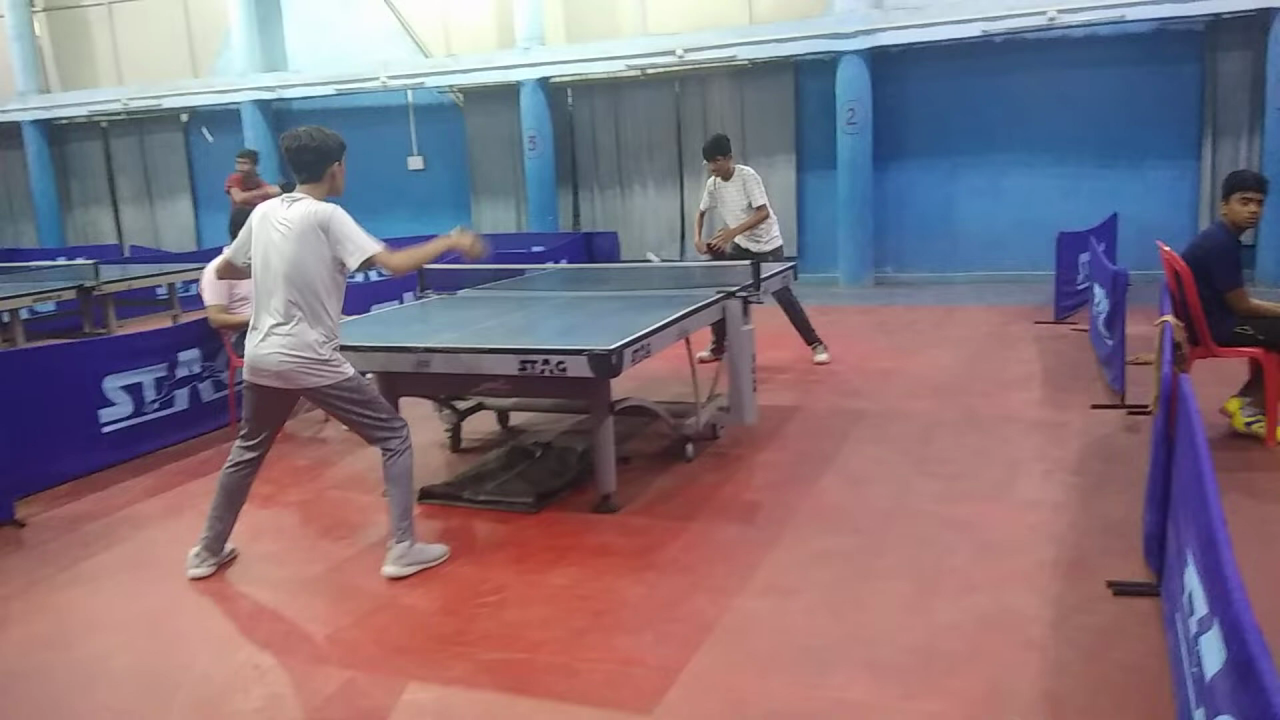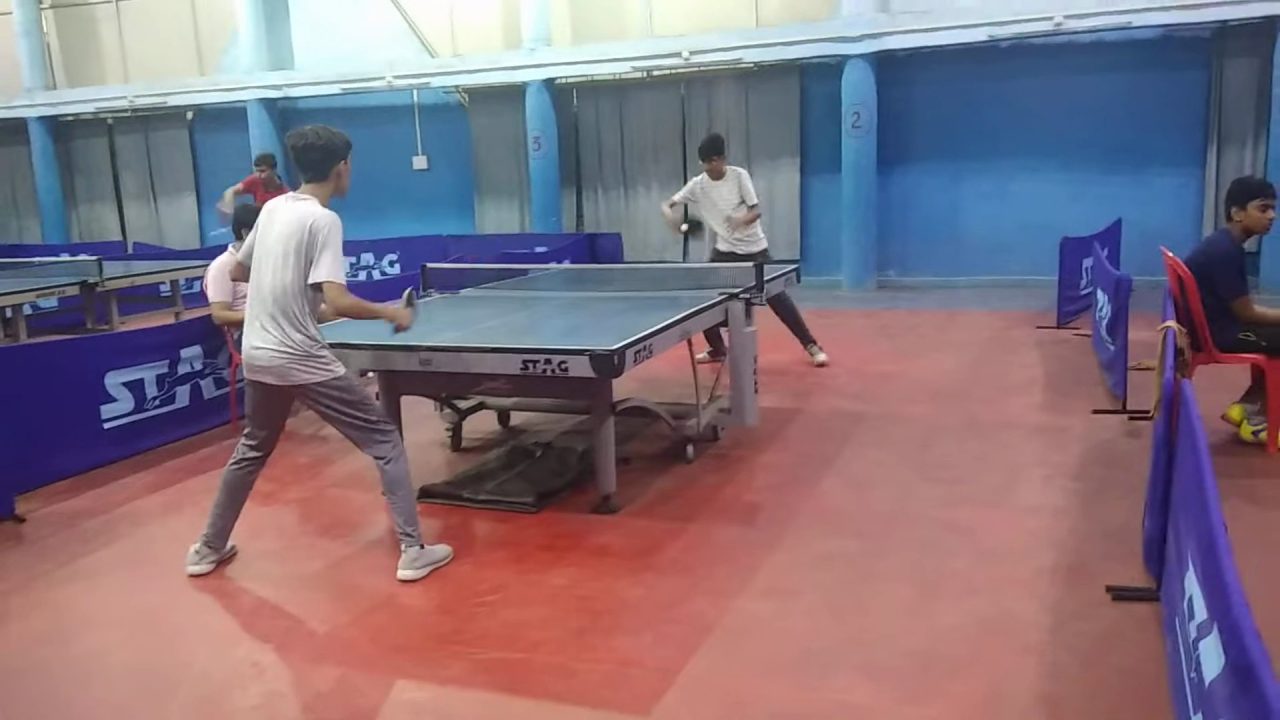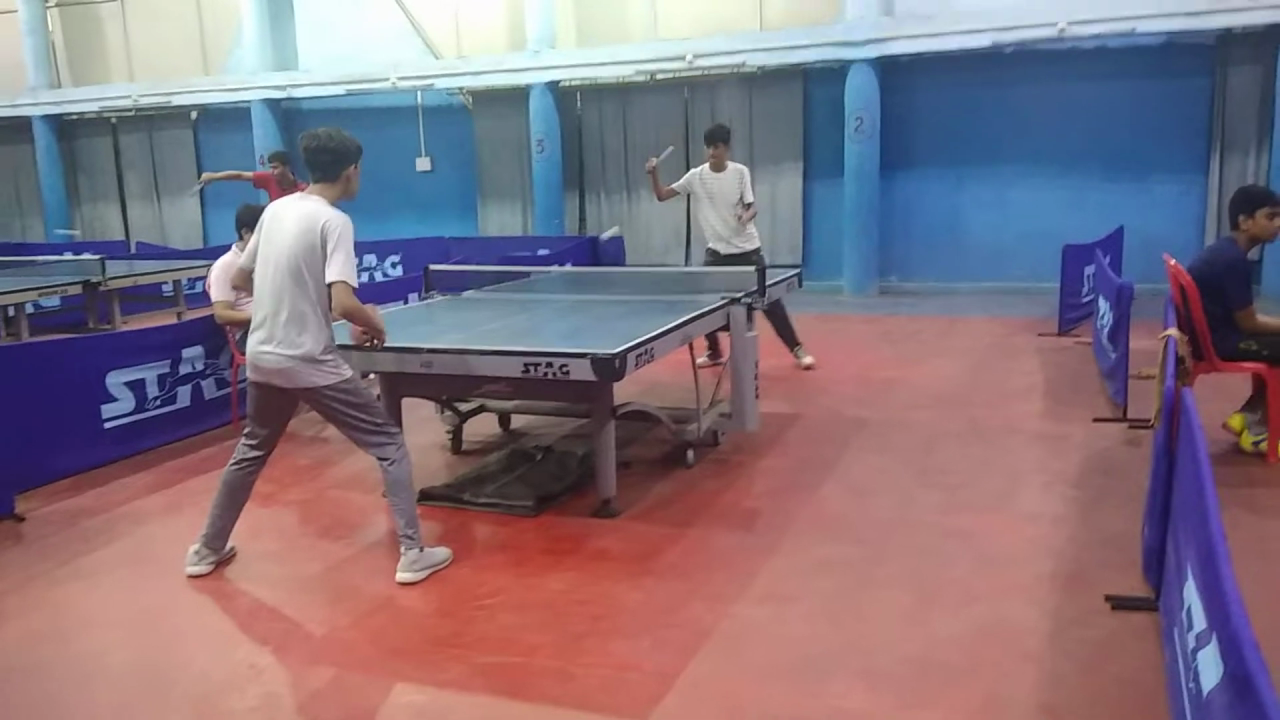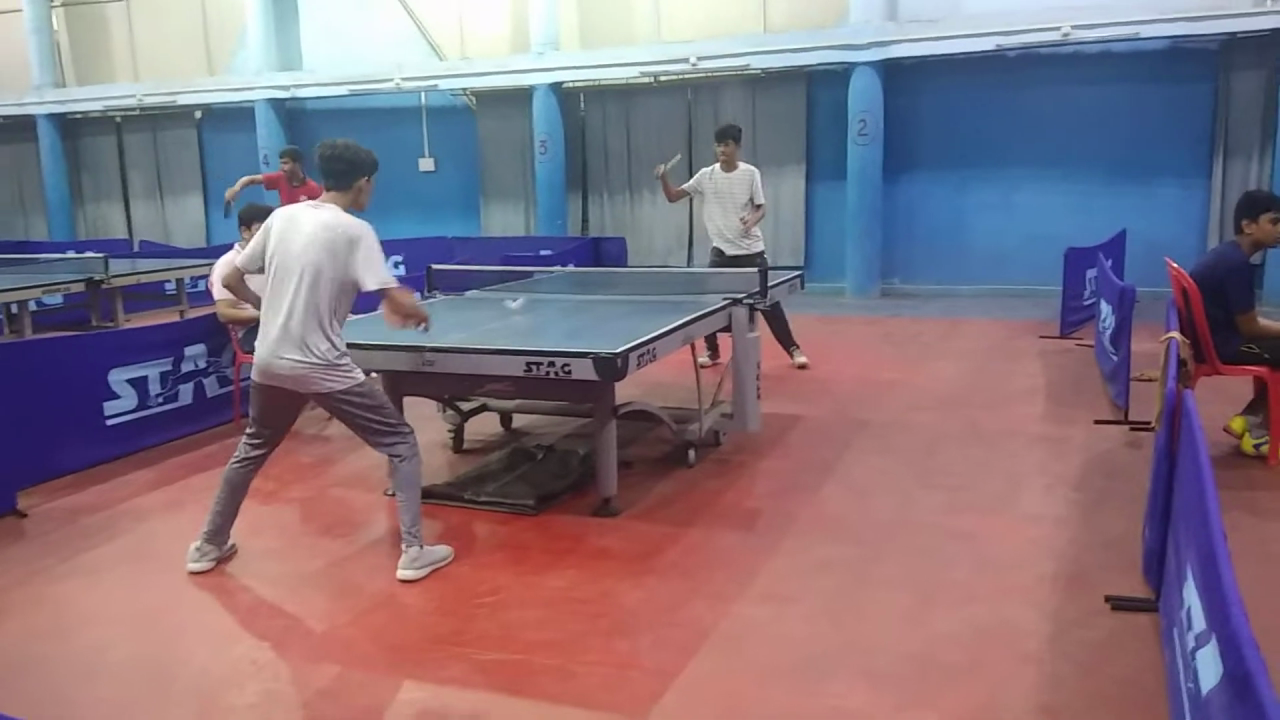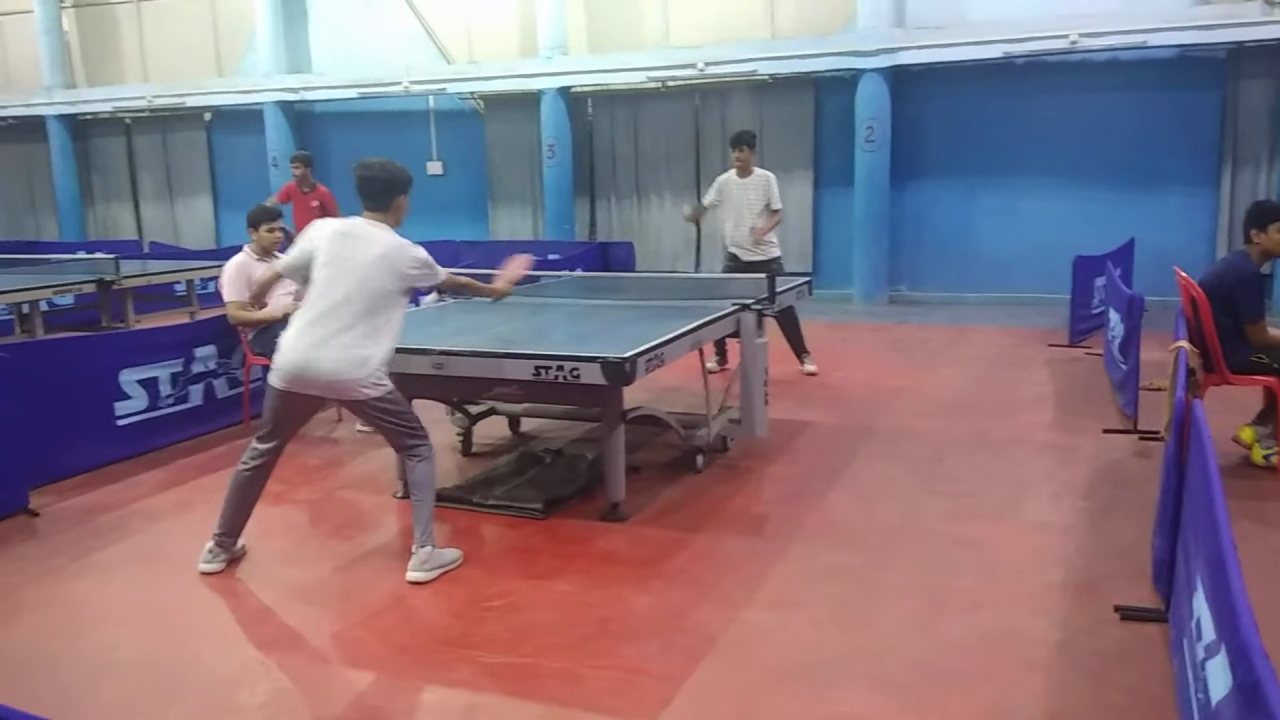
dt=0.2s
person 1, frame 1
left shoulder: (263, 213)
right shoulder: (326, 216)
left elbow: (224, 270)
right elbow: (393, 264)
right wrist: (451, 242)
left hip: (262, 360)
right hip: (313, 362)
left knee: (247, 451)
right knee: (394, 436)
left ankle: (208, 551)
right ankle: (403, 549)
person 1, frame 2
left shoulder: (272, 208)
right shoulder: (322, 220)
left elbow: (239, 272)
right elbow: (337, 302)
right wrist: (390, 312)
left hip: (258, 356)
right hip: (304, 361)
left knee: (251, 450)
right knee: (385, 442)
left ankle: (208, 548)
right ankle: (413, 551)
person 1, frame 3
left shoulder: (274, 210)
right shoulder: (333, 221)
left elbow: (240, 281)
right elbow: (343, 304)
right wrist: (374, 325)
left hip: (263, 358)
right hip: (311, 363)
left knee: (252, 450)
right knee: (388, 444)
left ankle: (207, 549)
right ankle: (412, 553)
person 1, frame 4
left shoulder: (281, 217)
right shoulder: (354, 231)
left elbow: (232, 280)
right elbow: (398, 303)
right wrist: (419, 315)
left hip: (270, 361)
right hip: (323, 367)
left knee: (252, 449)
right knee: (400, 442)
left ankle: (209, 545)
right ankle: (413, 551)
person 1, frame 5
left shoulder: (323, 231)
right shoulder: (408, 254)
left elbow: (263, 286)
right elbow: (455, 284)
right wrist: (496, 287)
left hip: (295, 364)
right hip: (355, 372)
left knee: (262, 452)
right knee: (416, 448)
left ankle: (220, 547)
right ankle: (424, 553)
person 2, frame 1
left shoulder: (1220, 237)
right shoulder: (1222, 244)
left elbow: (1235, 299)
right elbow: (1241, 305)
left wrist: (1272, 309)
left hip: (1208, 318)
right hip: (1213, 326)
left knee: (1270, 325)
right knee: (1272, 330)
left ankle: (1244, 400)
right ankle: (1251, 409)
person 2, frame 2
left shoulder: (1222, 243)
right shoulder: (1226, 252)
left elbow: (1240, 306)
right elbow: (1245, 312)
left wrist: (1273, 315)
left hip: (1209, 324)
right hip: (1215, 333)
left knee: (1271, 334)
left ankle: (1246, 407)
right ankle: (1256, 418)
person 2, frame 3
left shoulder: (1224, 250)
right shoulder: (1233, 260)
right elbow: (1248, 323)
left hip: (1210, 333)
right hip: (1217, 342)
left ankle: (1247, 416)
right ankle: (1258, 430)
person 2, frame 4
left shoulder: (1227, 254)
right shoulder: (1237, 264)
right elbow: (1249, 327)
left hip: (1211, 336)
right hip: (1219, 345)
left ankle: (1248, 419)
person 2, frame 5
left shoulder: (1234, 263)
right shoulder: (1246, 274)
right elbow: (1257, 337)
left hip: (1219, 346)
right hip: (1228, 355)
left ankle: (1258, 429)
person 3, frame 1
left shoulder: (747, 176)
right shoulder: (712, 184)
left elbow: (763, 212)
right elbow: (701, 212)
left wrist: (733, 231)
right wrist: (697, 237)
left hip: (767, 246)
right hip: (740, 247)
left knee: (784, 296)
left ankle: (816, 344)
right ankle: (718, 346)
person 3, frame 2
left shoulder: (739, 176)
right shoulder: (697, 185)
left elbow: (756, 210)
right elbow: (668, 204)
left wrist: (740, 221)
right wrist: (669, 214)
left hip: (753, 249)
right hip: (723, 251)
left knee: (776, 297)
left ankle: (811, 345)
right ankle: (717, 348)
person 3, frame 3
left shoulder: (740, 172)
right shoulder: (696, 176)
left elbow: (752, 206)
right elbow: (662, 195)
left wrist: (747, 217)
right wrist: (654, 174)
left hip: (748, 248)
right hip: (717, 250)
left ankle: (796, 348)
right ankle: (714, 351)
person 3, frame 4
left shoulder: (751, 173)
right shoulder: (706, 176)
left elbow: (761, 208)
right elbow: (673, 197)
left wrist: (752, 220)
right wrist: (663, 178)
left hip: (751, 250)
right hip: (721, 251)
left knee: (768, 301)
left ankle: (793, 349)
right ankle: (712, 351)
person 3, frame 5
left shoulder: (767, 179)
right shoulder: (723, 182)
left elbow: (777, 214)
right elbow: (702, 209)
left wrist: (764, 228)
right wrist: (692, 214)
left hip: (766, 256)
right hip: (735, 256)
left knee: (783, 306)
left ankle: (803, 355)
right ankle: (720, 356)
